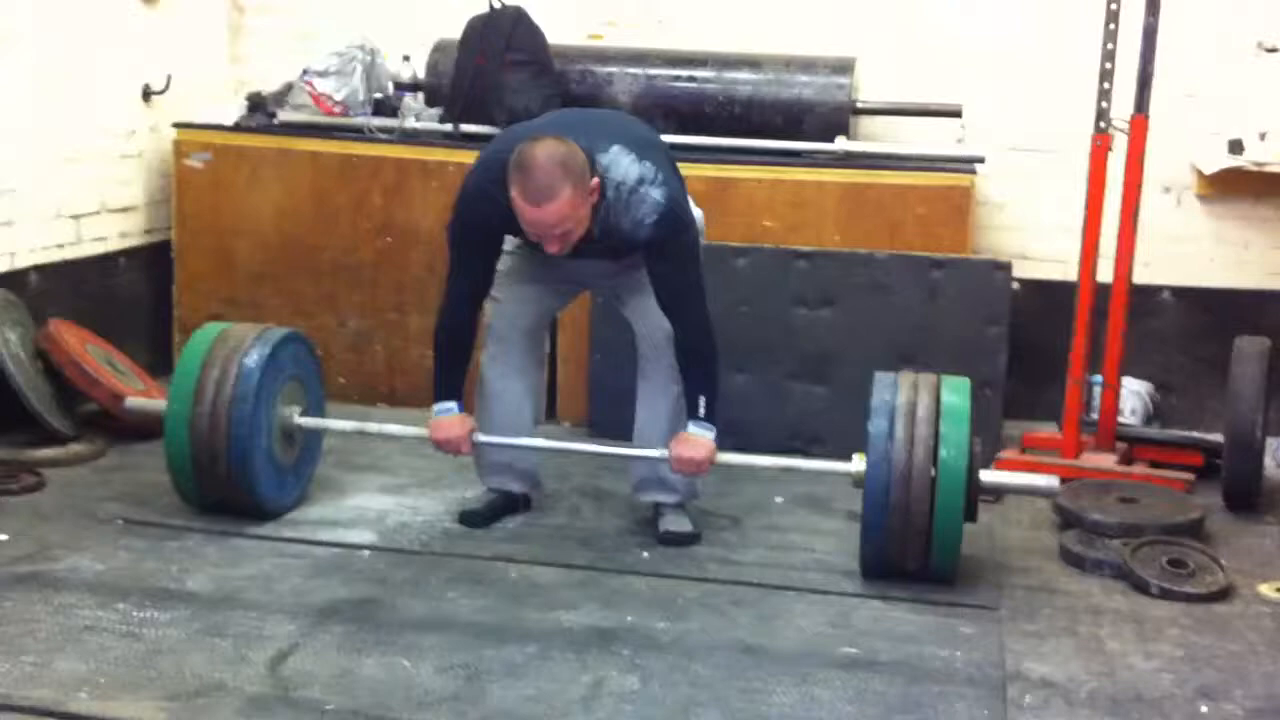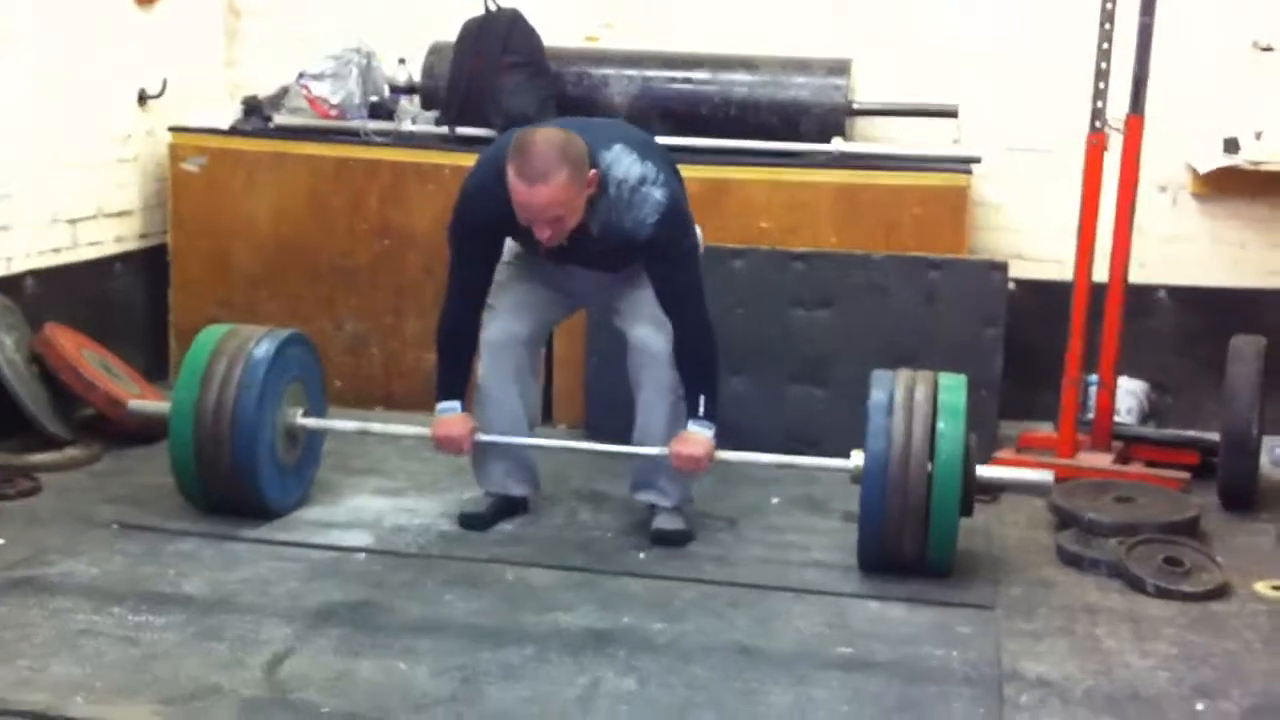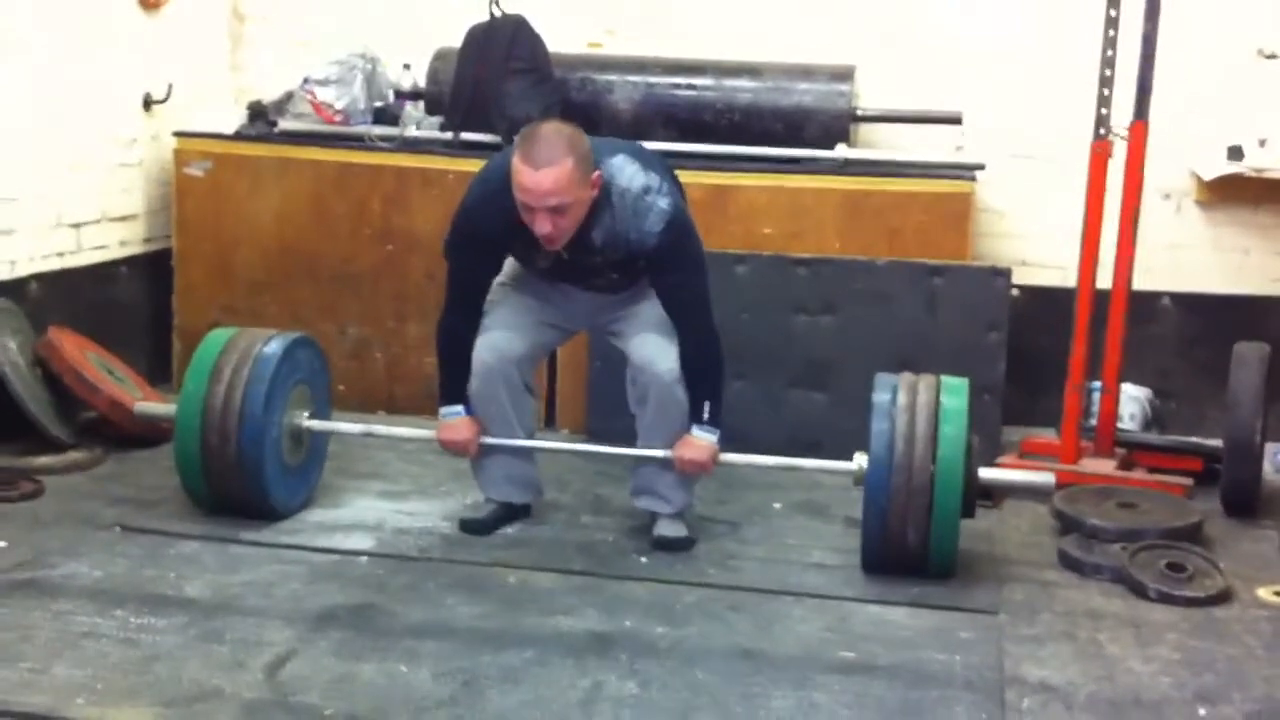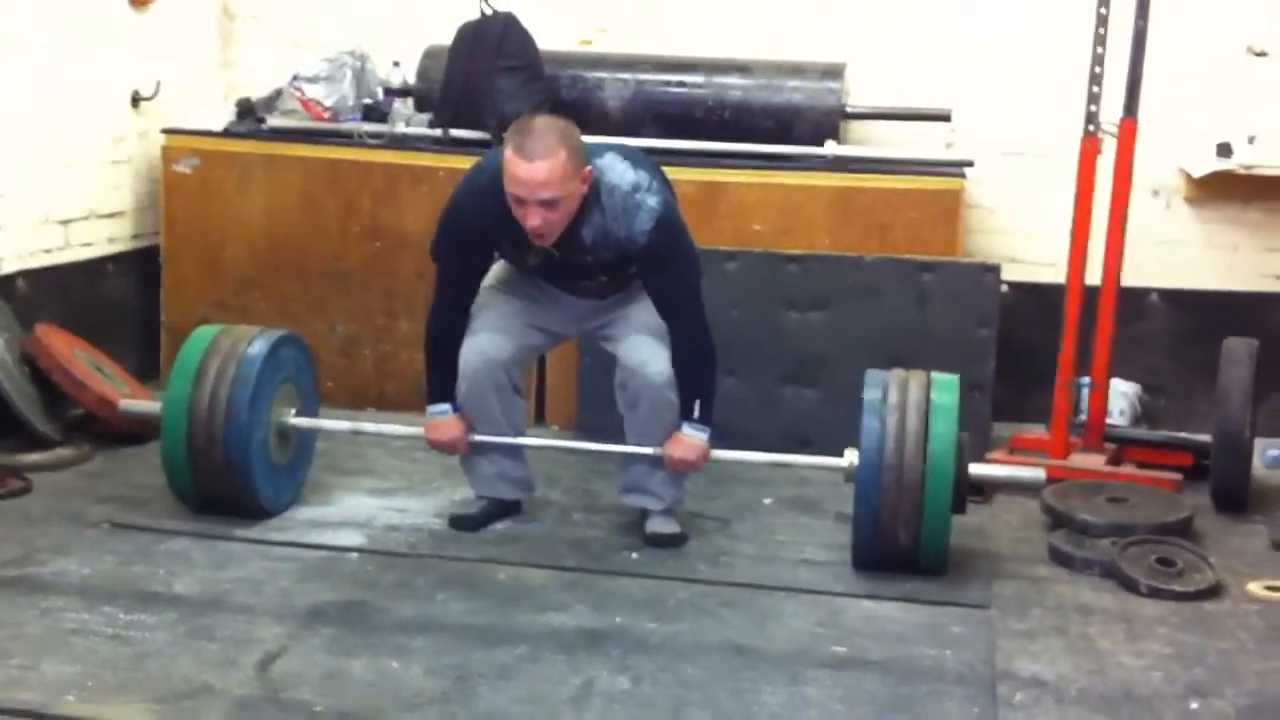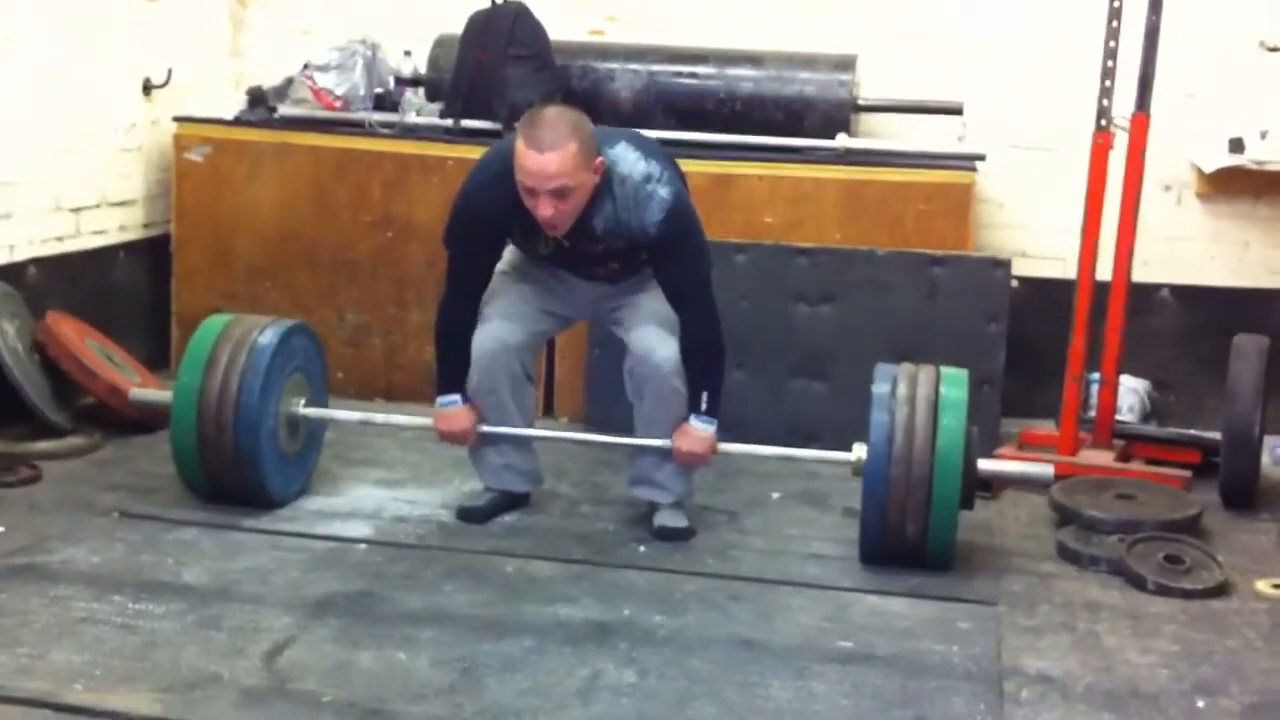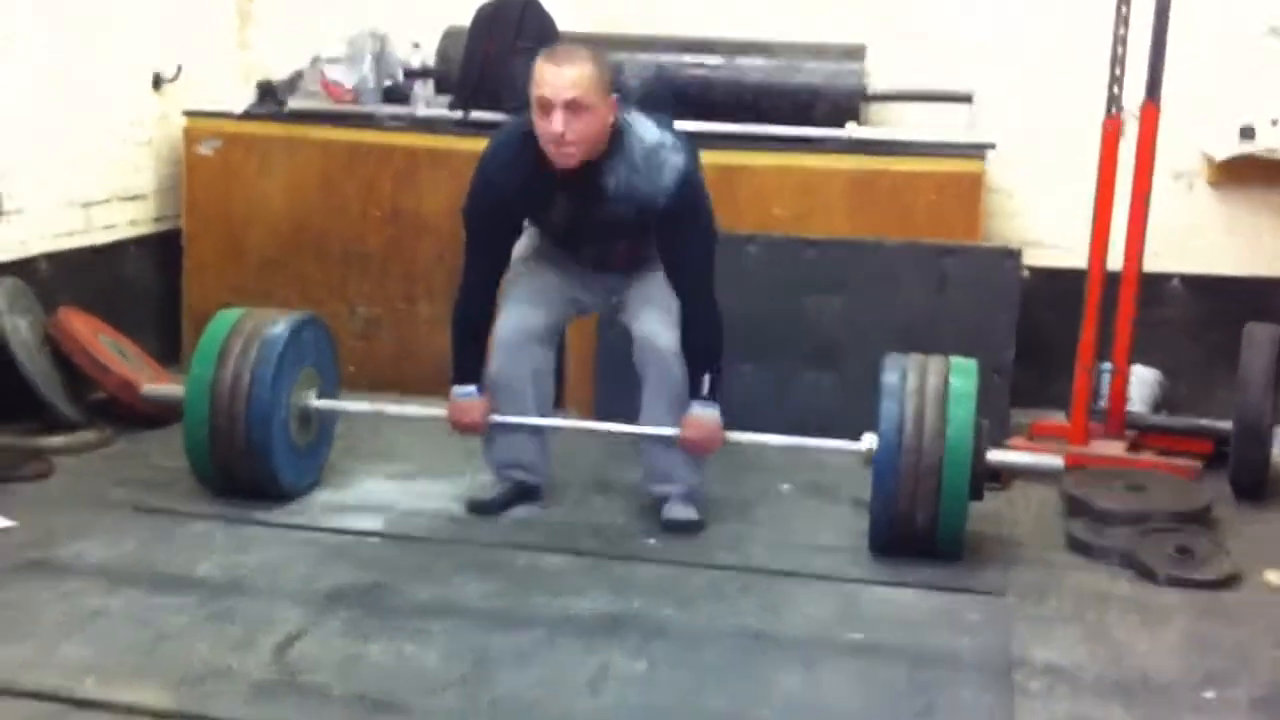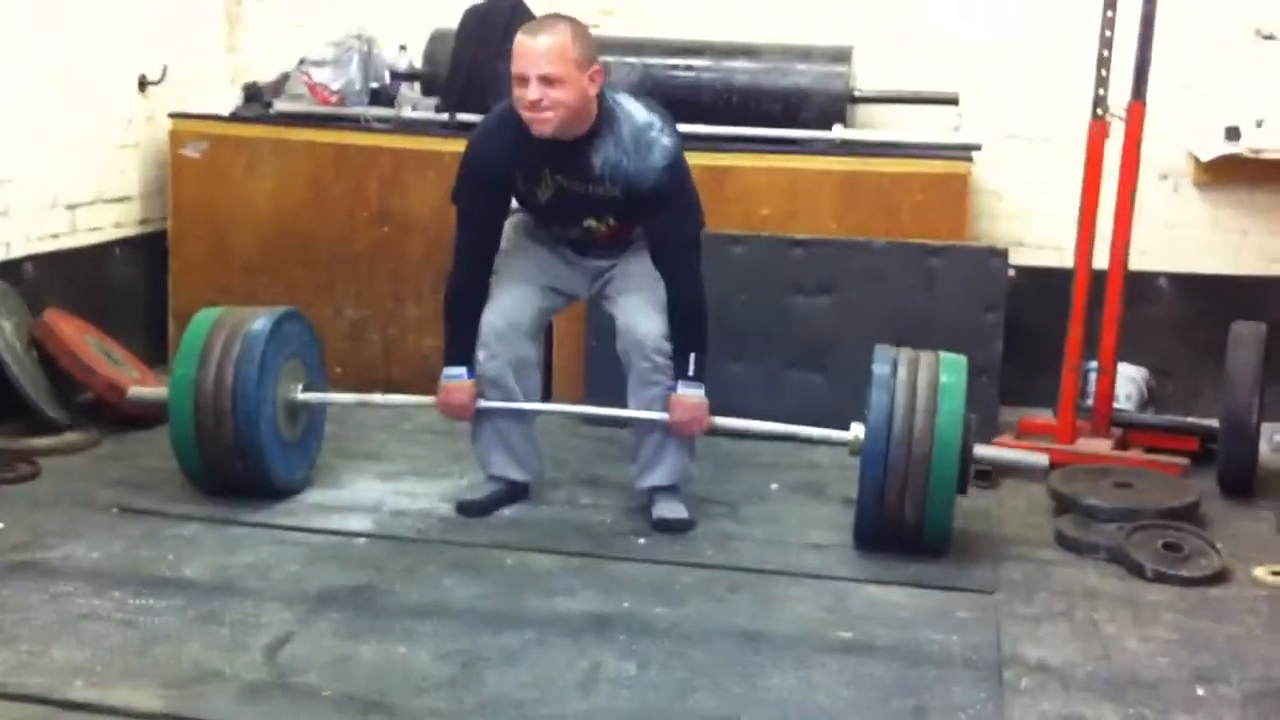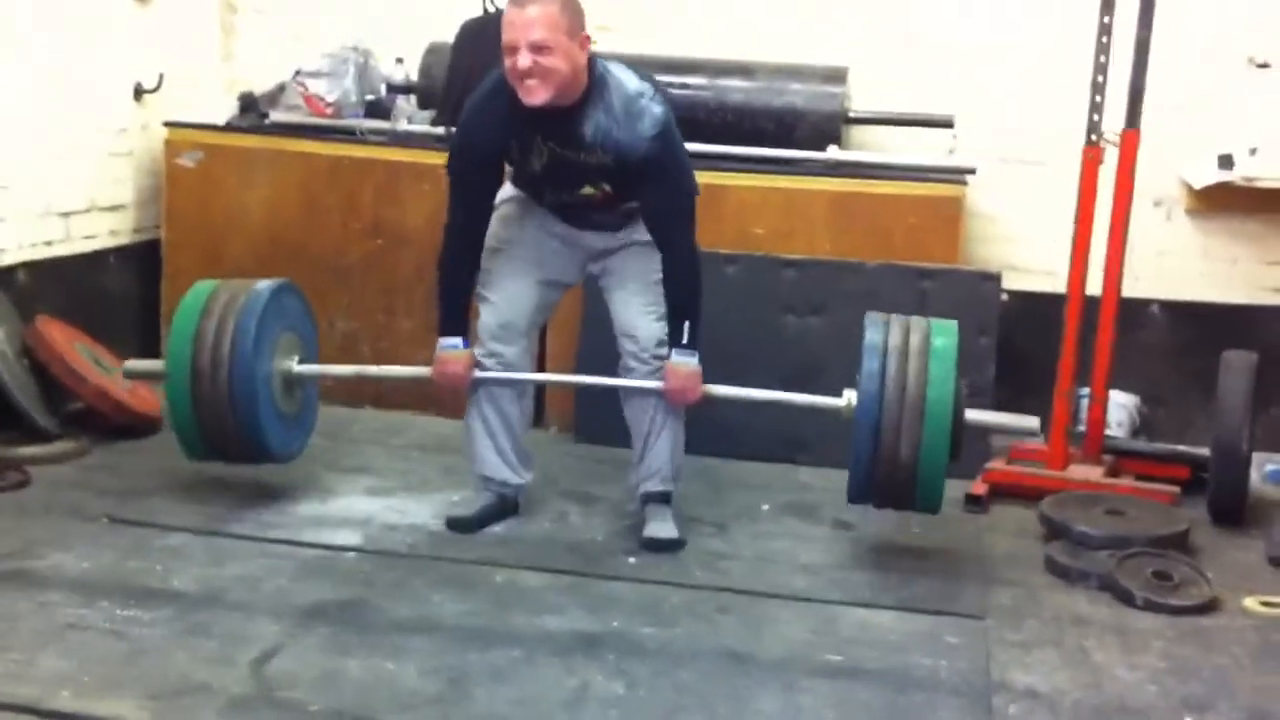
dt=0.7s
person 1, frame 1
left shoulder: (651, 200)
right shoulder: (486, 189)
left elbow: (688, 315)
right elbow: (463, 298)
left wrist: (701, 425)
right wrist: (446, 405)
left hip: (642, 251)
left knee: (664, 336)
right knee: (506, 330)
left ankle: (668, 497)
right ankle: (508, 483)
person 1, frame 2
left shoulder: (649, 196)
right shoulder: (487, 185)
left elbow: (688, 312)
right elbow: (464, 296)
left wrist: (700, 423)
right wrist: (450, 403)
left hip: (639, 265)
left knee: (659, 345)
right knee: (501, 337)
left ankle: (664, 497)
right ankle: (505, 486)
person 1, frame 3
left shoulder: (651, 206)
right shoulder: (488, 198)
left elbow: (695, 319)
right elbow: (461, 305)
left wrist: (704, 427)
right wrist: (454, 407)
left hip: (639, 288)
right hip: (541, 283)
left knee: (664, 366)
right knee: (490, 356)
left ankle: (666, 505)
right ankle: (508, 493)
person 1, frame 4
left shoulder: (641, 204)
right shoulder: (478, 195)
left elbow: (687, 317)
right elbow: (450, 303)
left wrist: (695, 426)
right wrist: (441, 405)
left hip: (630, 291)
right hip: (532, 285)
left knee: (655, 371)
right knee: (478, 361)
left ankle: (655, 502)
right ankle: (499, 490)
person 1, frame 5
left shoulder: (654, 195)
right shoulder: (491, 183)
left elbow: (696, 308)
right elbow: (463, 293)
left wrist: (701, 418)
right wrist: (451, 396)
left hip: (642, 276)
right hip: (542, 267)
left knee: (661, 360)
right knee: (493, 346)
left ankle: (663, 494)
right ankle: (506, 481)
person 1, frame 6
left shoulder: (664, 165)
right shoulder: (507, 159)
left elbow: (696, 291)
right elbow: (481, 277)
left wrist: (704, 403)
right wrist: (466, 385)
left hip: (652, 263)
right hip: (558, 254)
left knee: (665, 344)
right knee: (515, 332)
left ankle: (676, 488)
right ankle: (518, 474)
person 1, frame 7
left shoulder: (649, 145)
right shoulder: (495, 140)
left elbow: (681, 267)
right elbow: (472, 256)
left wrist: (691, 383)
right wrist: (457, 366)
left hip: (636, 246)
right hip: (544, 239)
left knee: (650, 339)
right knee: (501, 329)
left ankle: (664, 486)
right ankle: (508, 474)
person 1, frame 8
left shoulder: (640, 112)
right shoulder: (489, 109)
left elbow: (676, 235)
right elbow: (464, 226)
left wrist: (685, 351)
right wrist: (451, 336)
left hip: (632, 224)
right hip: (538, 213)
left knee: (646, 344)
right knee: (499, 333)
left ankle: (656, 499)
right ankle: (499, 488)
